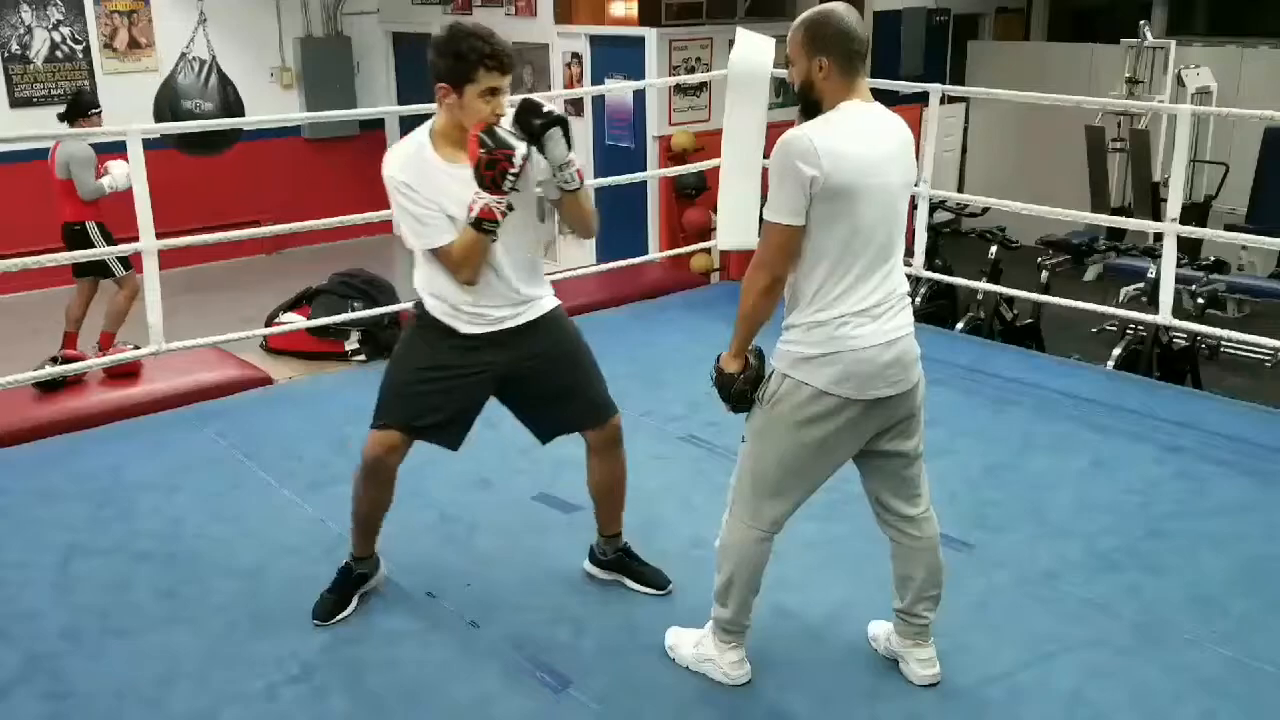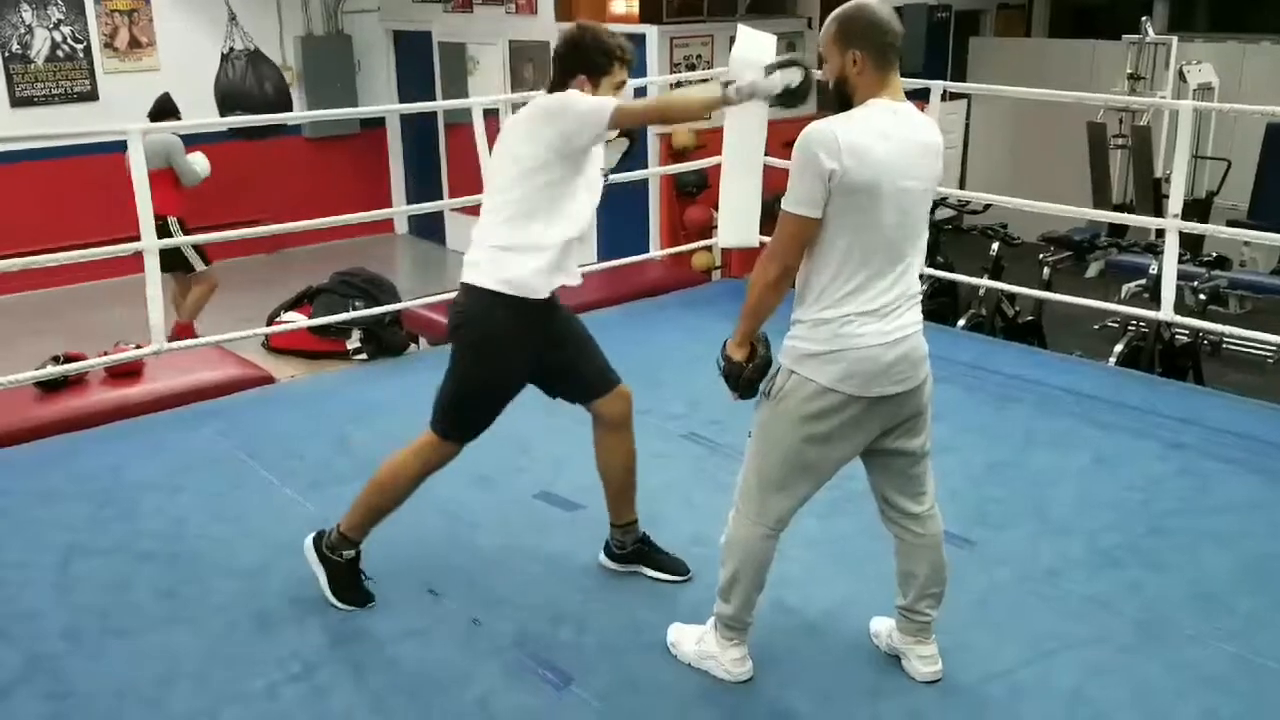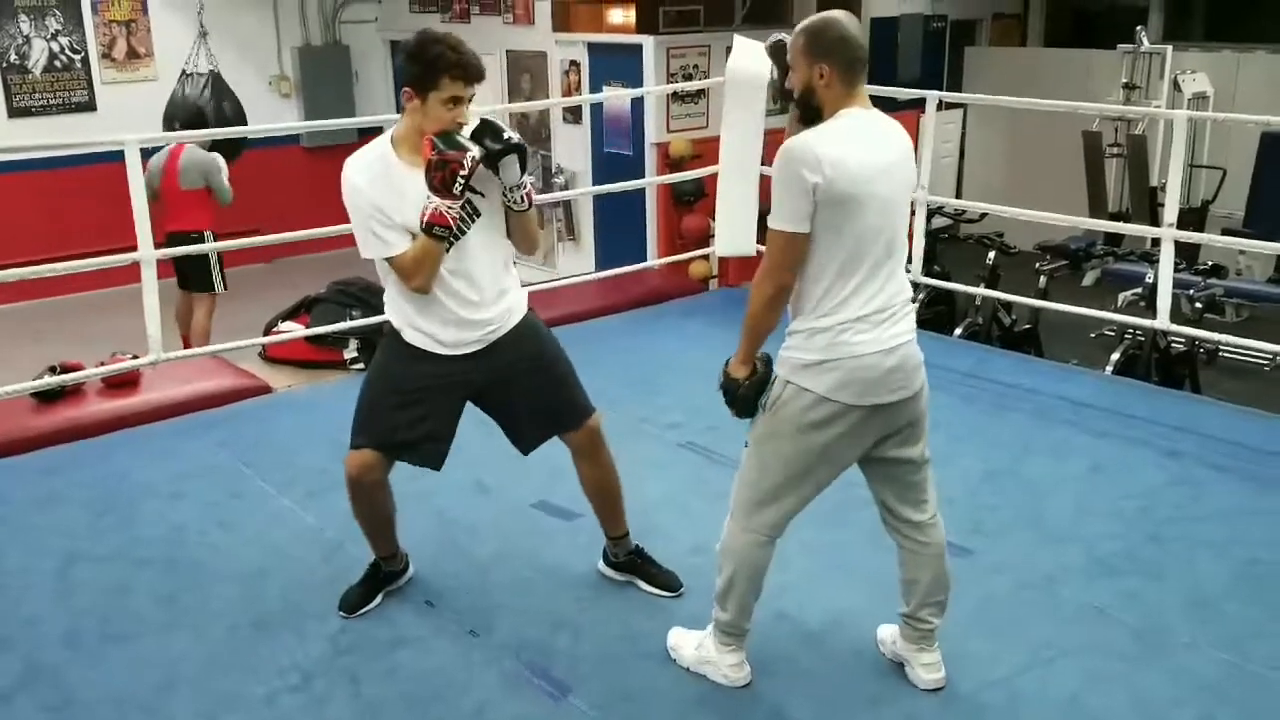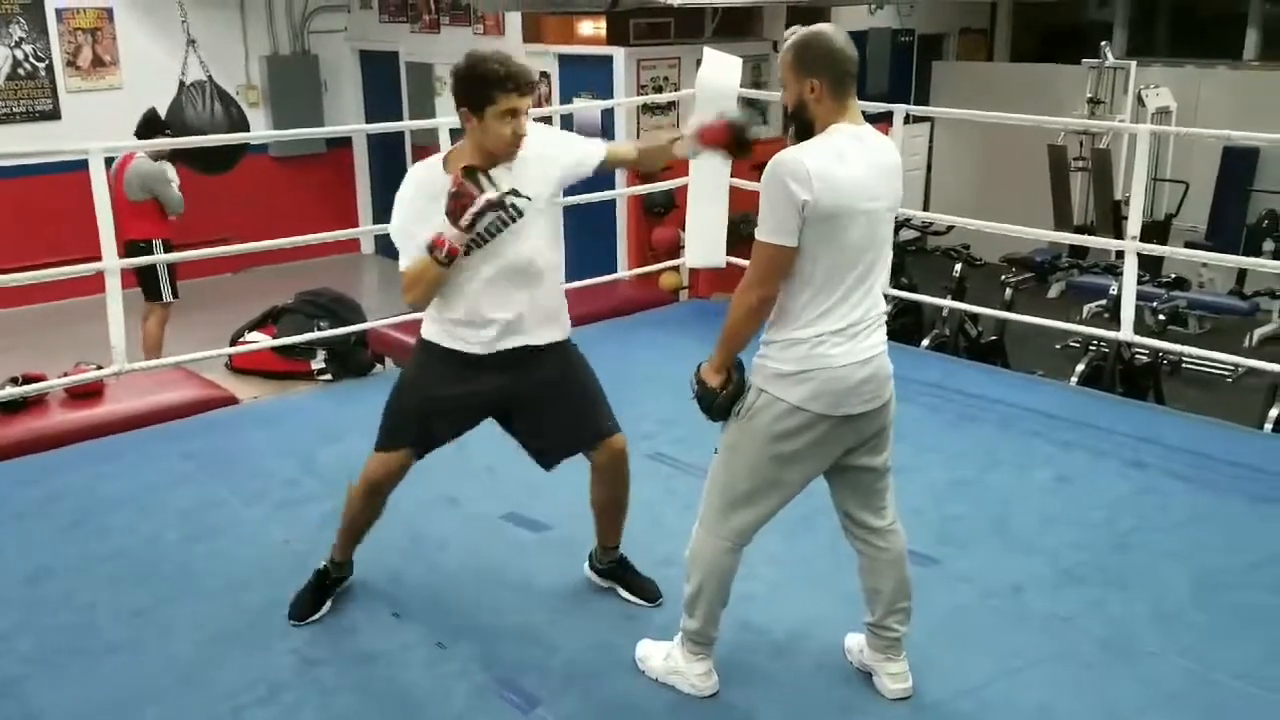
dt=1s
person 1, frame 1
left shoulder: (803, 146)
right shoulder: (898, 132)
left elbow: (769, 271)
left wrist: (736, 352)
left hip: (821, 369)
right hip: (896, 358)
left knee: (752, 511)
right knee: (908, 507)
left ankle: (725, 646)
right ankle: (916, 643)
person 1, frame 2
left shoulder: (826, 140)
right shoulder: (928, 136)
left elbow: (780, 261)
left wrist: (742, 339)
right wrist: (823, 102)
left hip: (828, 365)
right hip: (905, 358)
left knee: (758, 508)
right knee: (913, 505)
left ankle: (727, 643)
right ankle: (918, 640)
person 1, frame 3
left shoulder: (805, 153)
right shoulder: (897, 137)
left elbow: (776, 277)
left wrist: (745, 357)
right wrist: (805, 108)
left hip: (824, 375)
right hip: (899, 364)
left knee: (754, 514)
right knee: (914, 512)
left ankle: (725, 649)
right ankle: (922, 648)
person 1, frame 4
left shoulder: (794, 168)
right shoulder: (885, 153)
left elbow: (760, 288)
left wrist: (719, 363)
right wrist: (796, 131)
left hip: (798, 385)
right hip: (870, 377)
left knee: (722, 523)
right knee: (875, 521)
left ankle: (694, 658)
right ankle: (889, 657)
person 2, frame 1
left shoulder: (520, 135)
right shoulder: (406, 164)
left elbow: (585, 228)
right elbow: (464, 270)
left wrist: (559, 157)
right wrist: (491, 195)
left hip: (531, 317)
right hip: (450, 327)
left knee: (605, 430)
right knee: (380, 449)
left ankle: (609, 551)
right ankle: (360, 564)
person 2, frame 2
left shoulder: (567, 131)
right shoulder: (561, 111)
right elbow: (656, 111)
left wrist: (593, 168)
right wrist: (742, 89)
left hip: (535, 301)
right hip: (501, 308)
left knee: (616, 407)
right knee: (444, 443)
left ankle: (624, 542)
right ankle: (337, 544)
person 2, frame 3
left shoulder: (479, 146)
right shoulder: (365, 172)
left elbow: (528, 245)
right elbow: (415, 277)
left wrist: (513, 177)
right wrist: (444, 201)
left hip: (506, 328)
right hip: (422, 346)
left knee: (586, 432)
right knee: (362, 468)
left ankle: (621, 551)
right ankle: (389, 564)
person 2, frame 4
left shoulder: (544, 147)
right shoulder: (420, 186)
left elbow: (633, 155)
right elbow: (414, 292)
left wrist: (701, 140)
right wrist: (456, 235)
left hip: (538, 345)
right hip: (453, 350)
left knee: (611, 451)
right knee: (385, 468)
left ankle: (607, 559)
right ankle: (335, 567)
person 3, frame 1
left shoulder: (61, 147)
right shoulder: (79, 150)
right elbow: (87, 192)
left wrist: (102, 173)
right wrist: (114, 181)
left hip: (73, 226)
right hip: (86, 227)
left knee: (85, 288)
right knee: (129, 285)
left ankle: (68, 349)
right ankle: (105, 347)
person 3, frame 2
right shoulder: (170, 141)
right elbow: (190, 180)
right wrist: (200, 169)
left hip: (152, 223)
right hip: (168, 222)
left knee: (182, 280)
right knee: (207, 280)
left ankle: (188, 336)
right ankle: (180, 334)
person 3, frame 3
left shoulder: (157, 160)
right shoulder: (203, 159)
left elbow: (148, 196)
right elbow: (226, 199)
right wrist: (221, 177)
left hip: (172, 236)
right hip: (198, 235)
left knee: (187, 293)
right knee: (204, 302)
left ankle: (188, 348)
person 3, frame 4
left shoulder: (122, 164)
right shoulder: (151, 170)
right elbow: (176, 208)
right wrist: (172, 184)
left hip: (134, 243)
right hip: (152, 245)
left knee: (152, 306)
right knee: (159, 312)
left ankle: (151, 361)
